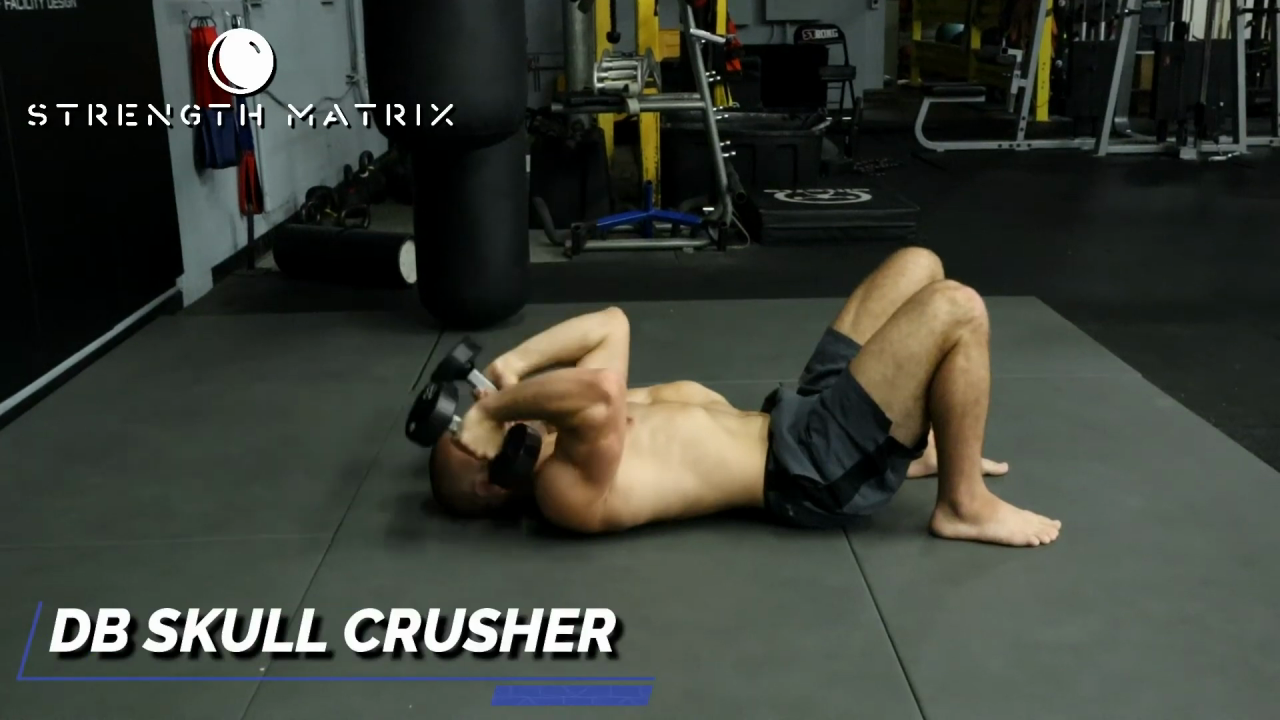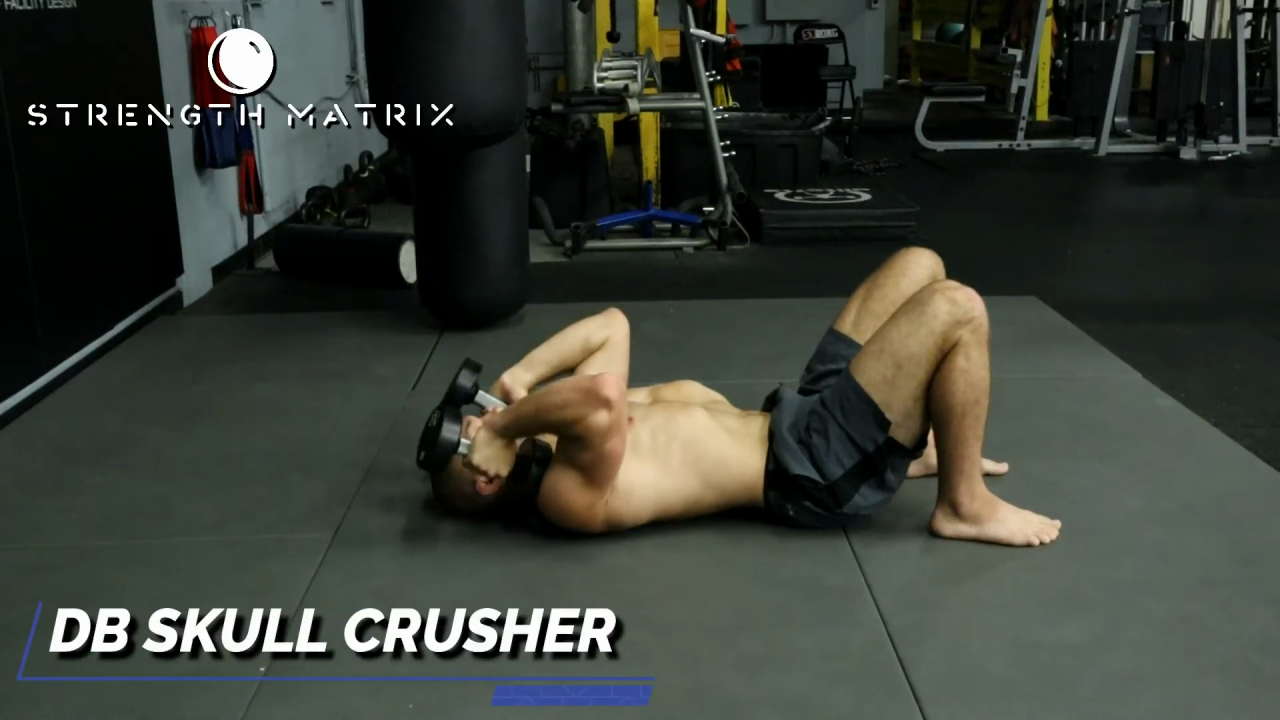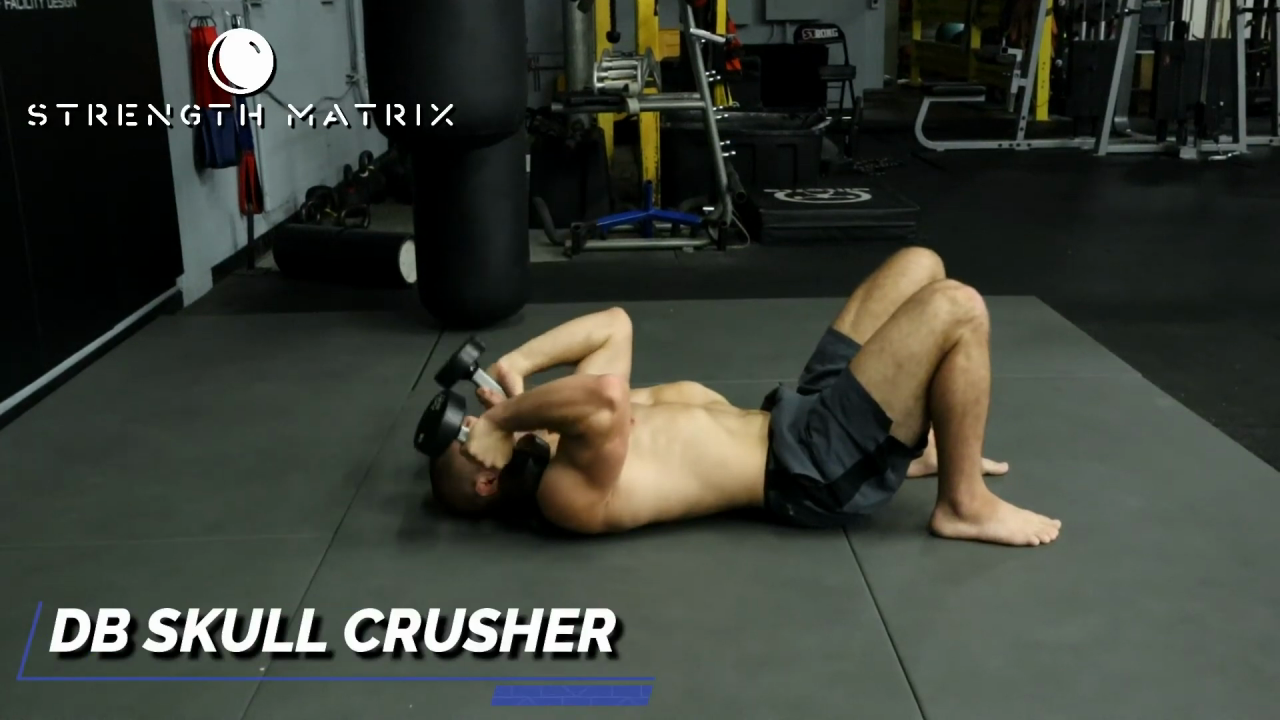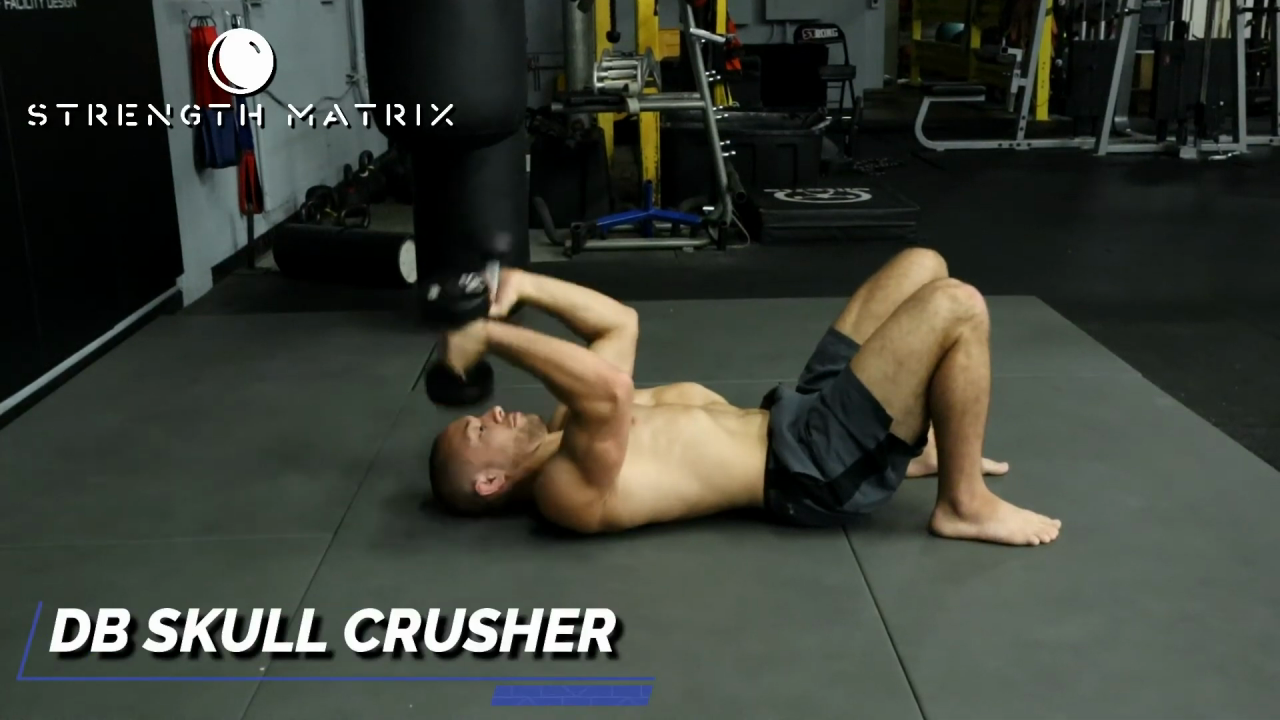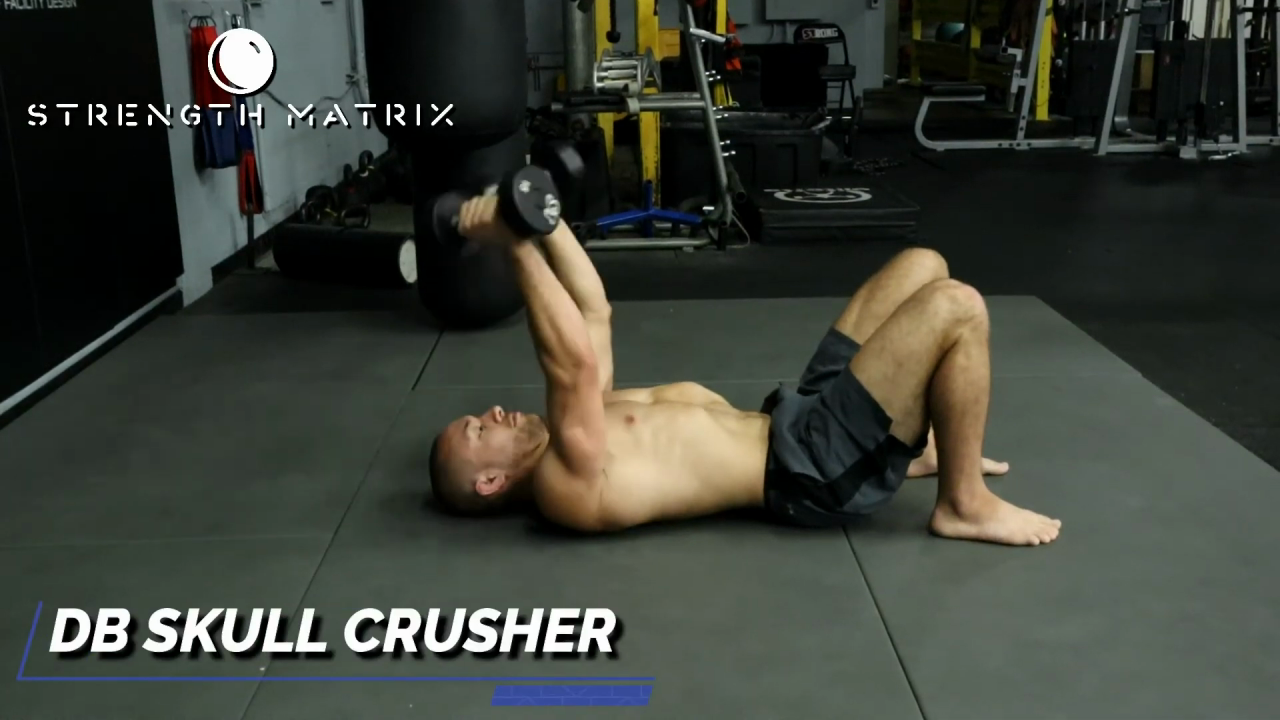
dt=0.3s
person 1, frame 1
left shoulder: (564, 440)
right shoulder: (568, 491)
left elbow: (612, 325)
right elbow: (599, 388)
left wrist: (512, 363)
right wrist: (496, 408)
left hip: (797, 419)
right hip: (818, 468)
left knee: (917, 264)
right knee: (956, 308)
left ankle: (920, 447)
right ankle: (965, 506)
person 1, frame 2
left shoulder: (564, 442)
right shoulder: (569, 494)
left elbow: (612, 326)
right elbow: (602, 393)
left wrist: (520, 377)
right wrist: (508, 425)
left hip: (798, 415)
right hip: (818, 470)
left knee: (919, 265)
right knee: (955, 308)
left ankle: (921, 447)
right ankle: (964, 506)
person 1, frame 3
left shoulder: (565, 439)
right shoulder: (570, 495)
left elbow: (616, 326)
right elbow: (608, 395)
left wrist: (518, 361)
right wrist: (504, 411)
left hip: (798, 416)
right hip: (817, 468)
left knee: (918, 264)
right knee: (957, 307)
left ankle: (919, 447)
right ankle: (965, 504)
person 1, frame 4
left shoulder: (568, 434)
right shoulder: (568, 490)
left elbow: (622, 322)
right elbow: (612, 387)
left wrist: (521, 283)
right wrist: (496, 334)
left hip: (800, 415)
right hip: (819, 468)
left knee: (923, 265)
right knee: (957, 306)
left ankle: (920, 447)
right ankle: (964, 504)
person 1, frame 5
left shoulder: (570, 441)
right shoulder: (564, 488)
left elbow: (594, 320)
right elbow: (575, 365)
right wrist: (518, 245)
left hip: (795, 420)
right hip: (815, 470)
left knee: (922, 268)
right knee: (957, 306)
left ankle: (922, 446)
right ankle: (965, 506)
